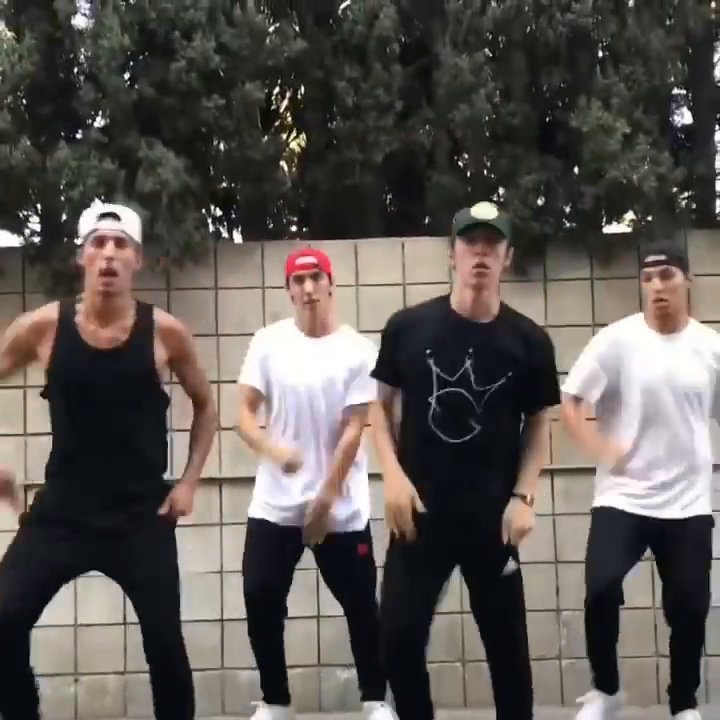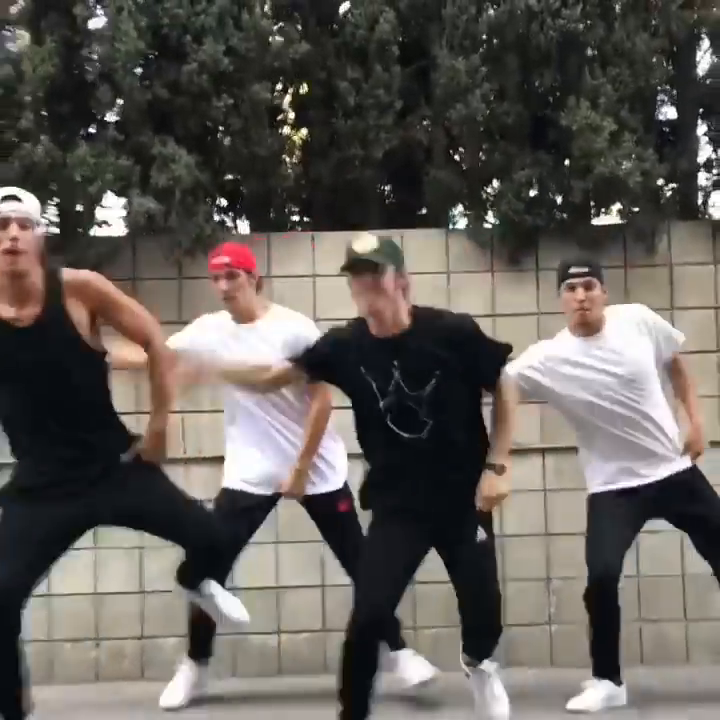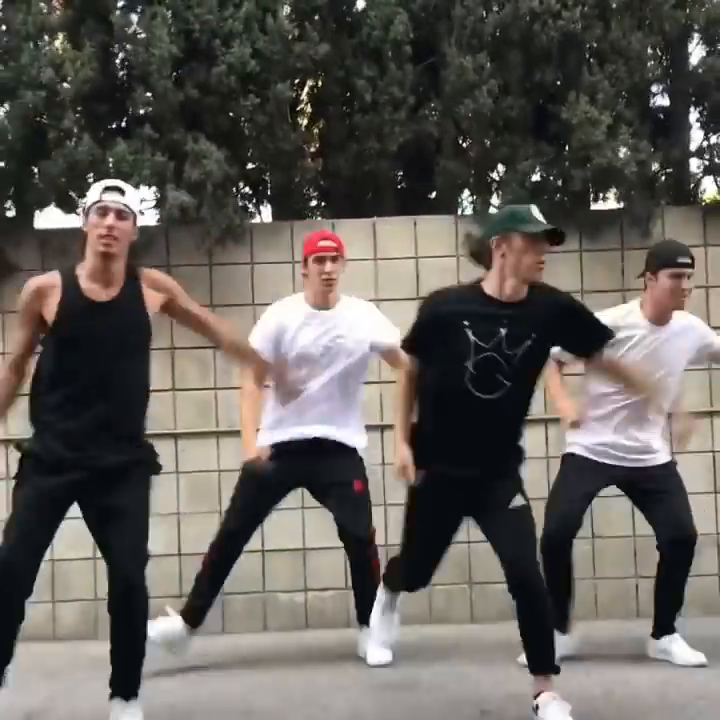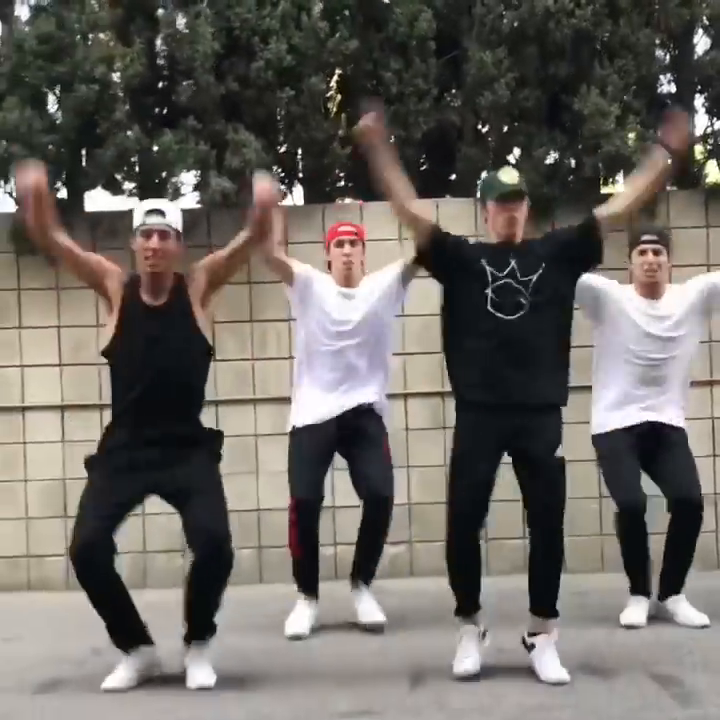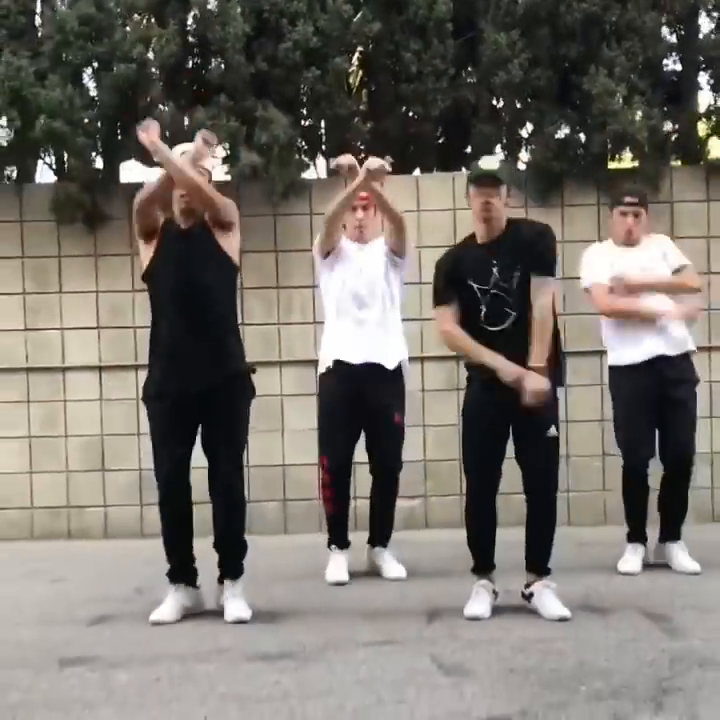
dt=0.4s
person 1, frame 1
left shoulder: (163, 332)
left elbow: (206, 403)
left wrist: (189, 480)
left hip: (141, 509)
right hip: (61, 508)
left knee: (163, 633)
person 1, frame 2
left shoulder: (82, 288)
left elbow: (155, 343)
left wrist: (159, 425)
left hip: (113, 467)
left knee: (208, 533)
left ankle: (199, 581)
person 1, frame 3
left shoulder: (151, 287)
right shoulder: (46, 289)
left elbow: (211, 327)
left wrist: (262, 363)
left hip: (121, 461)
right hip: (52, 457)
left knee: (128, 580)
person 1, frame 4
left shoulder: (198, 286)
right shoulder: (114, 285)
left elbow: (246, 244)
right elbow: (53, 242)
left wrist: (263, 210)
right wrist: (36, 202)
left hip: (188, 451)
right hip: (124, 452)
left knee: (215, 547)
right knee: (88, 554)
left ankle: (198, 645)
right ankle: (135, 648)
person 1, frame 5
left shoulder: (223, 214)
right shoulder: (150, 224)
left elbow: (211, 206)
right elbow: (147, 200)
left wrist: (163, 152)
left hip: (225, 377)
right hip: (169, 378)
left knee: (227, 481)
right knee: (171, 486)
left ankle: (231, 582)
right ankle: (182, 584)
person 2, frame 1
left shoulder: (528, 339)
right shoulder: (410, 327)
left elbow: (541, 424)
right elbow: (380, 407)
left wrist: (522, 496)
right wrist: (393, 474)
left hip: (492, 513)
right hip: (423, 513)
left knee: (504, 644)
right knee: (398, 638)
person 2, frame 2
left shoulder: (455, 332)
right shoulder: (340, 344)
left elbow: (501, 391)
right elbow: (274, 376)
left wrist: (497, 466)
right wrist: (216, 368)
left hip: (459, 500)
right hip: (394, 504)
left knee: (482, 615)
right knee: (369, 616)
left ankle: (479, 663)
person 2, frame 3
left shoulder: (556, 306)
right shoulder: (443, 306)
left elbow: (605, 358)
right elbow: (411, 370)
left wrist: (655, 394)
right wrist: (401, 441)
left hip: (499, 469)
right hip: (446, 466)
left knee: (526, 576)
right knee: (415, 571)
right ankle: (389, 593)
person 2, frame 4
left shoulder: (556, 251)
right shoulder: (461, 257)
left elbow: (620, 206)
right elbow: (409, 212)
left wrist: (665, 152)
right wrist: (377, 148)
left hip: (540, 411)
right hip: (480, 410)
left knee: (548, 522)
right knee: (463, 522)
left ankle: (540, 631)
right ankle: (470, 626)
person 2, frame 5
left shoulder: (534, 237)
right shoulder: (453, 260)
left elbow: (544, 303)
right elbow: (446, 327)
left wrist: (538, 369)
right wrist: (502, 367)
left hip: (534, 382)
right hip: (485, 387)
left knee: (542, 487)
right knee: (480, 488)
left ankle: (538, 581)
right ankle: (483, 581)
person 3, frame 1
left shoulder: (358, 350)
right shoulder: (267, 344)
left elbow: (354, 431)
right elbow: (245, 412)
left wrist: (326, 498)
right wrist: (271, 447)
left hip: (340, 504)
right hip: (275, 503)
left knee: (361, 606)
right knee: (260, 599)
person 3, frame 2
left shoulder: (295, 328)
right shoulder: (206, 332)
left elbow: (321, 401)
right elbow: (152, 357)
left wrist: (303, 466)
right wrist: (114, 353)
left hip: (317, 469)
right hip: (249, 474)
left knee: (360, 559)
right knee: (211, 566)
left ankle: (398, 651)
right ankle: (195, 664)
person 3, frame 3
left shoulder: (364, 316)
right shoulder: (281, 315)
left elbow: (404, 360)
right elbow: (252, 378)
right wrist: (250, 436)
left hip: (339, 445)
right hip: (282, 442)
left knee: (359, 536)
right knee: (234, 530)
left ankle: (367, 628)
right ankle: (187, 619)
person 3, frame 4
left shoulder: (384, 286)
right shoulder: (310, 284)
right elbow: (273, 256)
right wrist: (266, 217)
left hip: (363, 412)
right hip: (311, 415)
left knee: (379, 498)
right knee: (304, 501)
left ankle: (361, 585)
right ankle: (307, 596)
person 3, frame 5
left shoulder: (389, 250)
right shoulder: (331, 248)
left elbow: (399, 225)
right elbow: (330, 220)
left wrist: (373, 184)
right wrist: (358, 181)
left hip: (385, 364)
right hip: (339, 365)
left knee: (387, 461)
right knee: (335, 460)
left ankle: (380, 547)
right ankle: (338, 548)
person 4, frame 1
left shoulder: (711, 347)
right shoulder: (615, 340)
right elbow: (569, 403)
right wrist: (598, 445)
left hip: (689, 502)
right hip: (622, 499)
left knee: (689, 610)
right knee: (601, 593)
person 4, frame 2
left shoulder: (639, 320)
right shoulder: (547, 358)
left elbow: (675, 363)
left hip: (674, 471)
right hip: (615, 483)
right knee: (602, 580)
right ankle: (608, 682)
person 4, frame 3
right shoulder: (608, 324)
right elbow: (552, 362)
right wrist: (563, 404)
left hip: (650, 455)
right hip: (590, 451)
left knee: (679, 540)
right knee: (556, 536)
left ankle: (664, 636)
right ankle: (557, 631)
person 4, frame 4
left shoulder: (694, 296)
right shoulder: (608, 296)
left hip: (666, 424)
right hip: (615, 424)
left knee: (689, 501)
right knee: (630, 503)
left ankle: (671, 594)
right ankle: (639, 594)
person 4, frame 5
left shoulder: (662, 245)
right shoulder: (598, 255)
left elbow: (691, 282)
right elbow: (604, 305)
left wrist: (635, 281)
right wrist: (669, 310)
left hip: (675, 360)
right hip: (630, 366)
left knee: (681, 455)
right knee: (637, 458)
left ankle: (671, 541)
right ankle: (635, 543)
